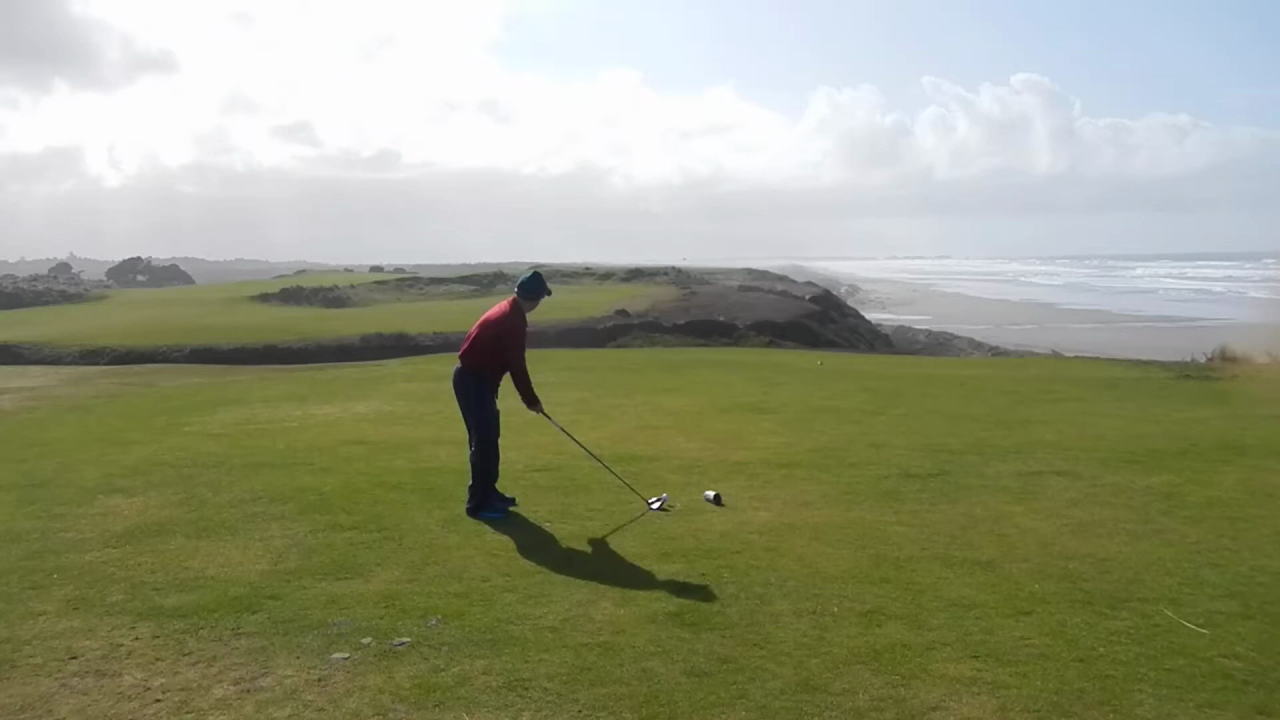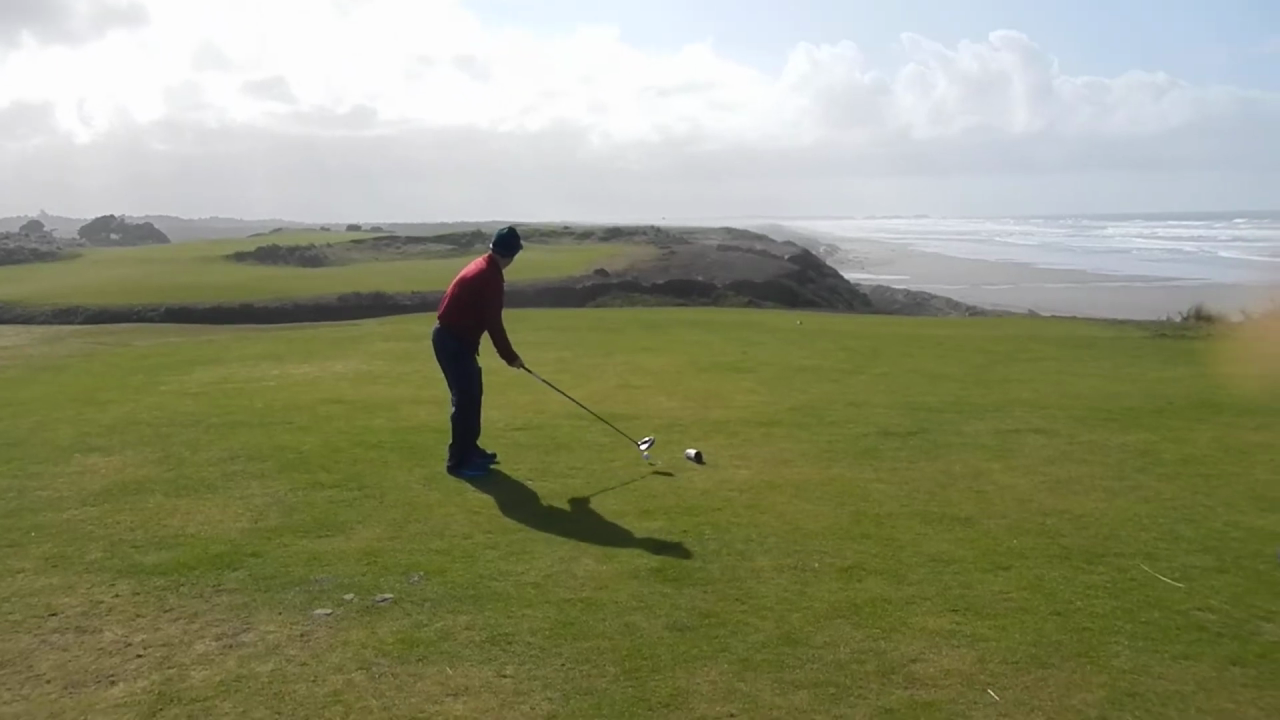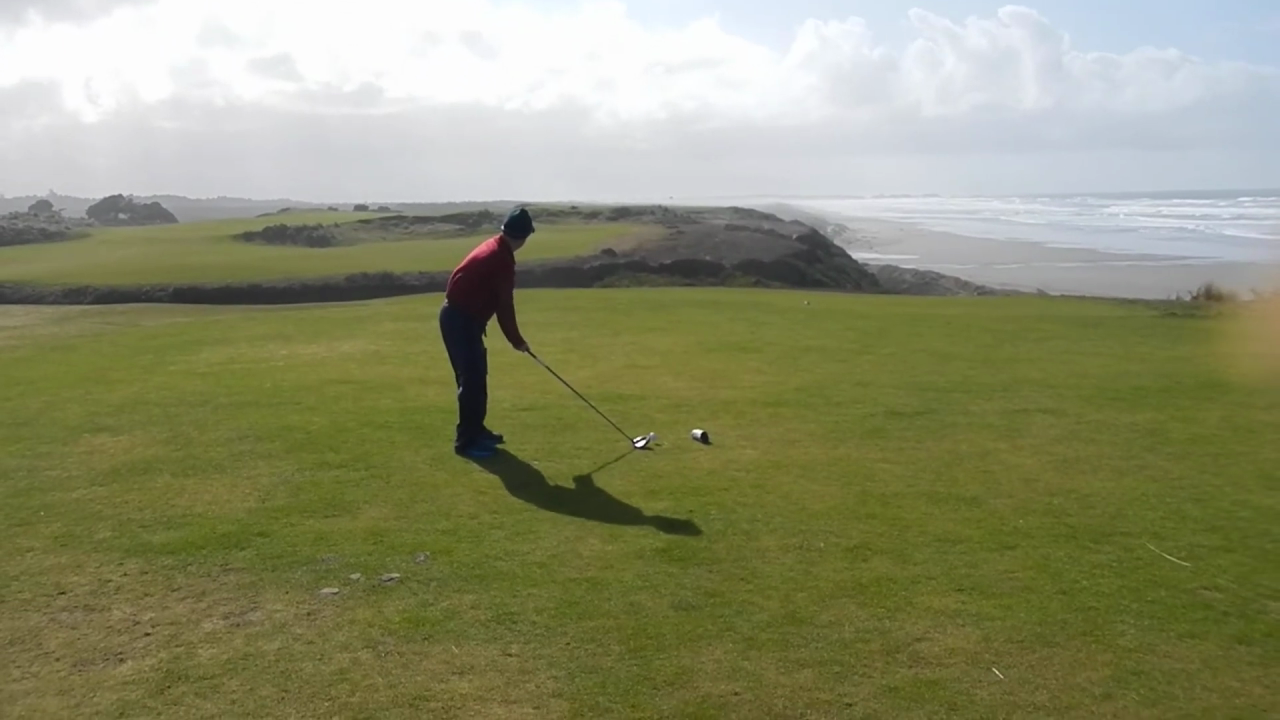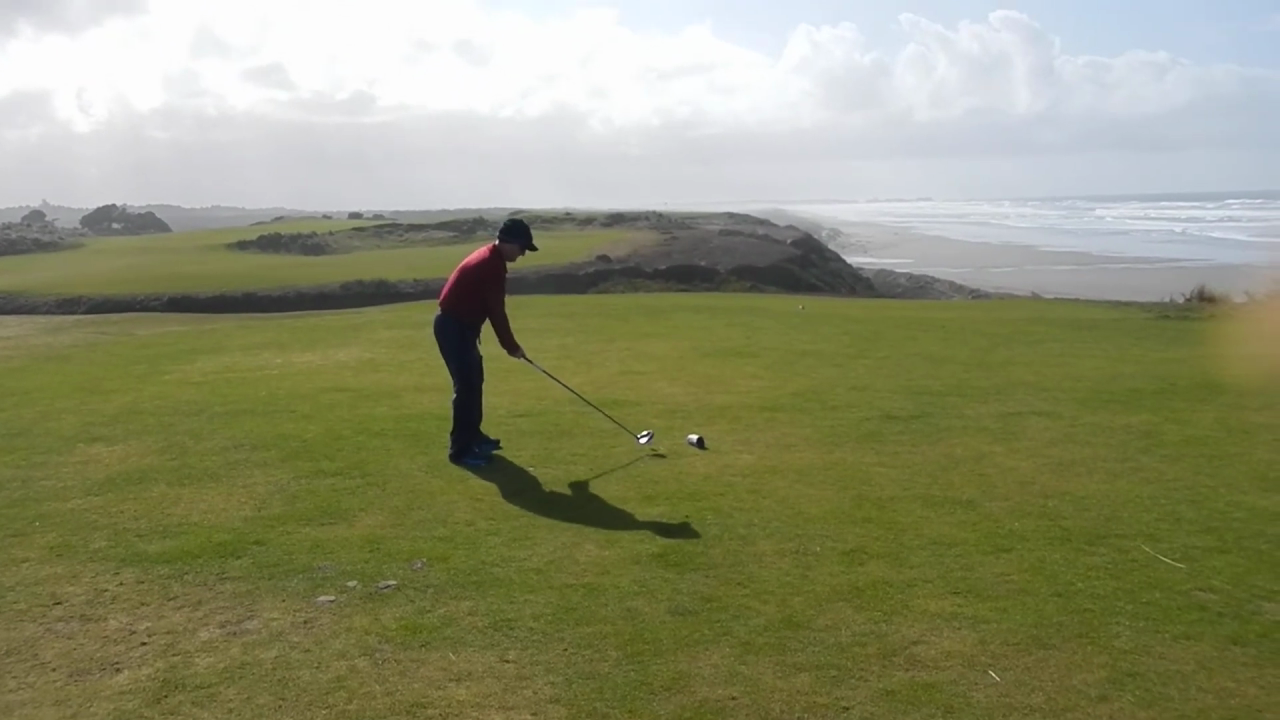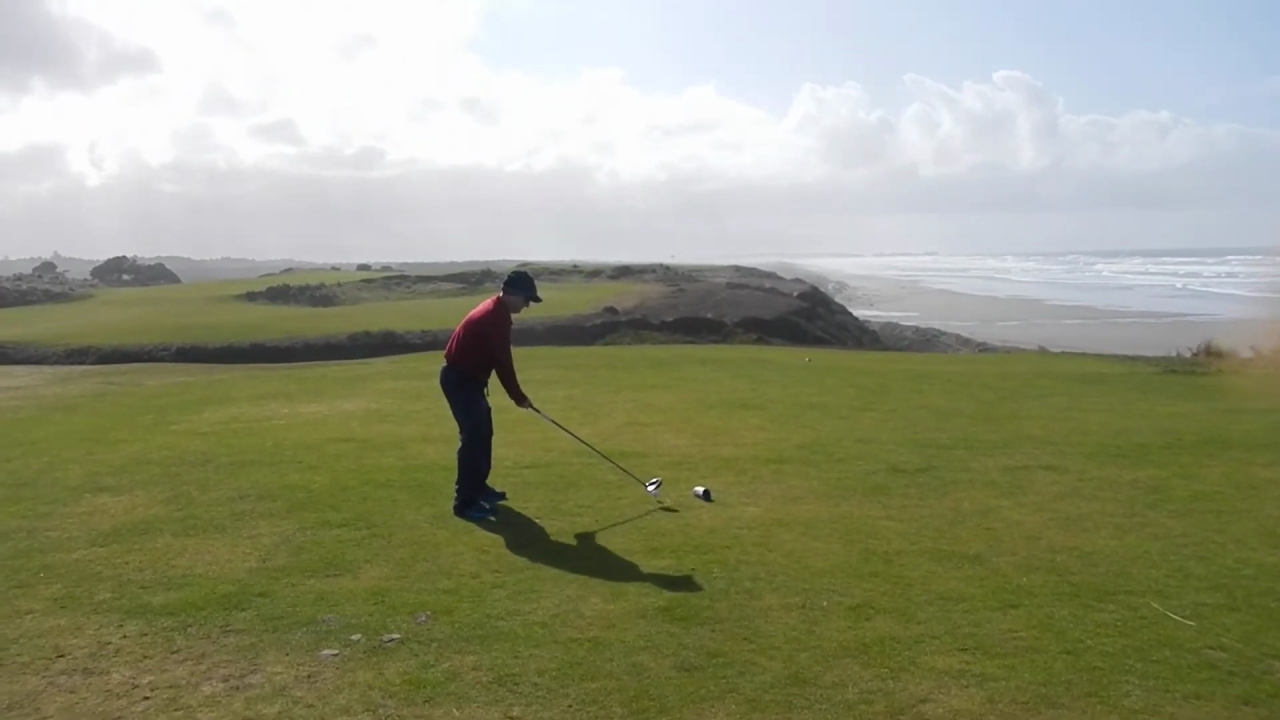
dt=1s
person 1, frame 1
left shoulder: (507, 311)
right shoulder: (512, 320)
left elbow: (511, 362)
right elbow: (517, 366)
left wrist: (529, 398)
right wrist: (532, 400)
left hip: (475, 377)
right hip: (473, 380)
left knee: (488, 438)
right knee: (484, 440)
left ankle: (488, 493)
right ankle: (477, 503)
person 1, frame 2
left shoulder: (482, 267)
right shoulder: (489, 277)
left elbow: (487, 319)
right elbow: (494, 323)
left wrist: (507, 354)
right wrist: (510, 356)
left hip: (454, 336)
right hip: (453, 339)
left knee: (472, 393)
right knee: (465, 397)
left ankle: (470, 449)
right ankle: (458, 460)
person 1, frame 3
left shoulder: (493, 248)
right shoulder: (501, 259)
left elbow: (497, 301)
right elbow: (505, 305)
left wrist: (514, 338)
right wrist: (517, 340)
left hip: (461, 315)
right hip: (461, 319)
left knee: (476, 375)
right knee: (472, 379)
left ankle: (476, 429)
right ankle: (466, 440)
person 1, frame 4
left shoulder: (488, 257)
right shoulder: (492, 265)
left elbow: (491, 309)
right elbow: (497, 312)
left wrist: (509, 344)
right wrist: (511, 346)
left hip: (458, 324)
right hip: (454, 326)
left knee: (473, 381)
right knee: (466, 385)
left ankle: (473, 435)
right ankle: (460, 448)
person 1, frame 5
left shoulder: (494, 310)
right shoulder: (496, 317)
left elbow: (498, 359)
right elbow: (503, 363)
left wrist: (515, 395)
right wrist: (519, 396)
left hip: (465, 376)
right hip: (460, 379)
left knee: (483, 432)
right knee: (473, 436)
left ankle: (478, 487)
right ankle: (465, 501)
